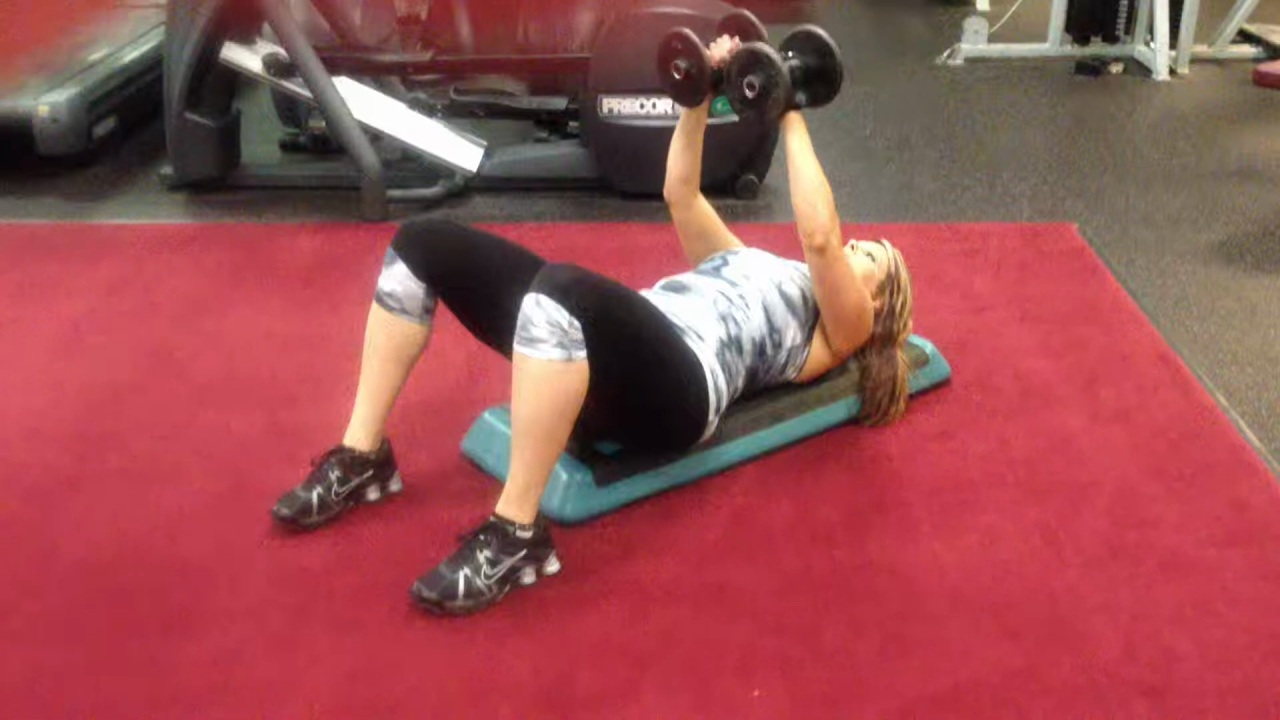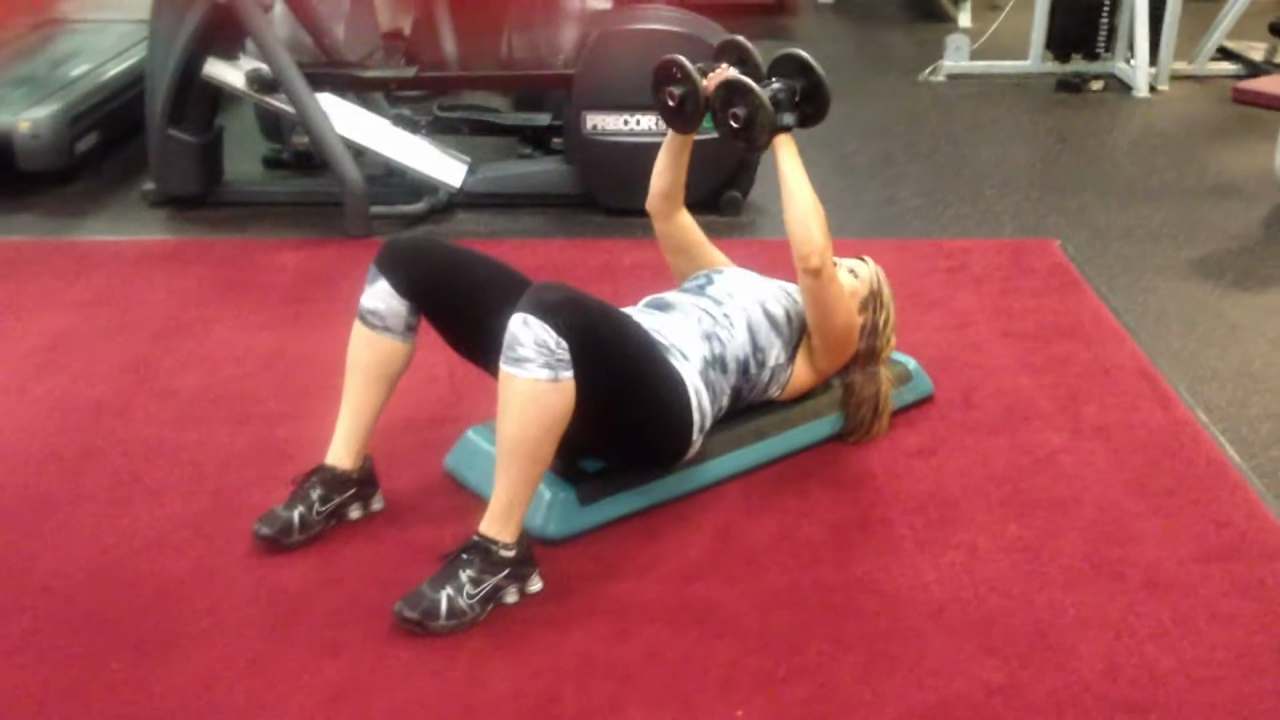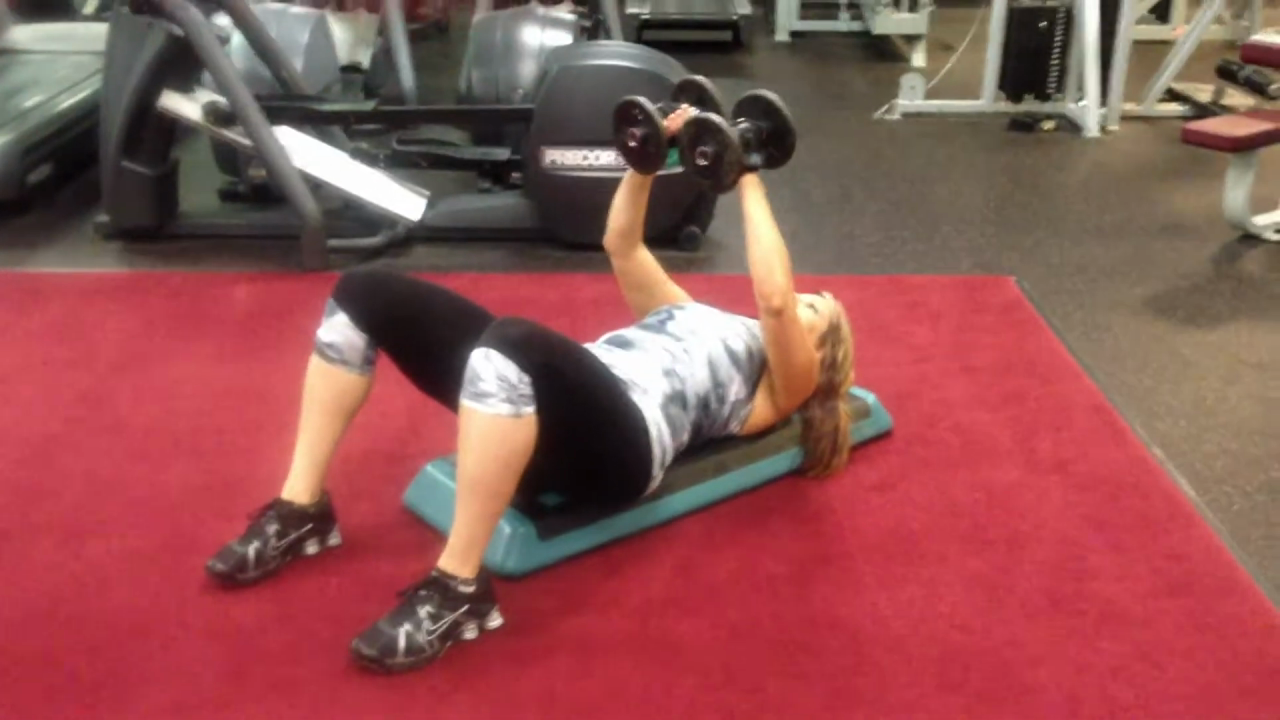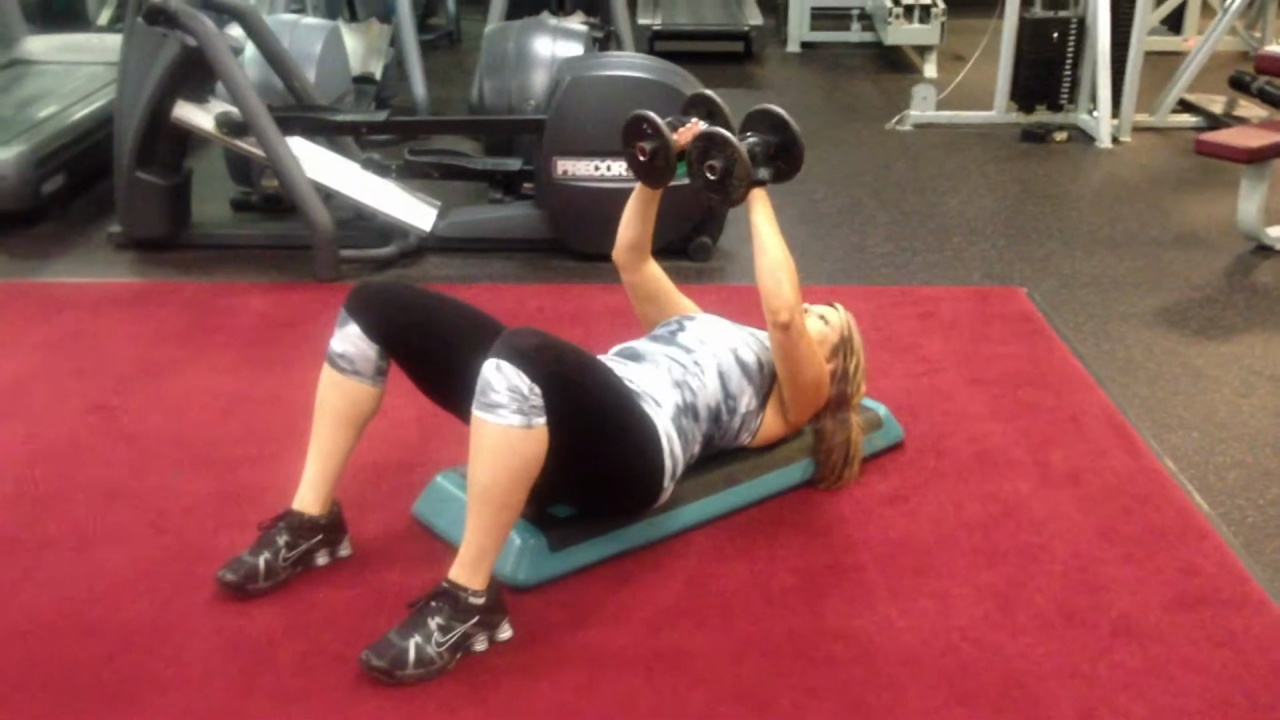
dt=0.5s
person 1, frame 1
left shoulder: (844, 325)
right shoulder: (757, 264)
left elbow: (818, 236)
right elbow: (681, 196)
left wrist: (792, 118)
right wrist: (698, 98)
left hip: (679, 382)
right hip: (604, 346)
left knee: (561, 288)
right knee: (421, 243)
left ankle: (516, 533)
right ankle: (362, 457)
person 1, frame 2
left shoulder: (824, 345)
right shoulder: (742, 285)
left elbow: (811, 258)
right elbow: (665, 211)
left wrist: (783, 141)
left hip: (663, 400)
right hip: (590, 366)
left knee: (548, 306)
right knee: (405, 262)
left ankle: (499, 553)
right ankle: (344, 475)
person 1, frame 3
left shoulder: (785, 380)
right shoulder: (701, 318)
left elbow: (774, 298)
right elbow: (623, 247)
left wrist: (750, 181)
left hip: (623, 435)
right hip: (553, 395)
left knee: (510, 342)
right knee: (364, 294)
left ankle: (458, 589)
right ankle: (301, 510)
person 1, frame 4
left shoulder: (796, 393)
right shoulder: (710, 328)
left elbow: (782, 312)
right elbow: (632, 259)
left wrist: (756, 195)
left hip: (636, 446)
right hip: (569, 410)
left knee: (522, 351)
right knee: (376, 305)
left ankle: (468, 599)
right ankle: (311, 522)
